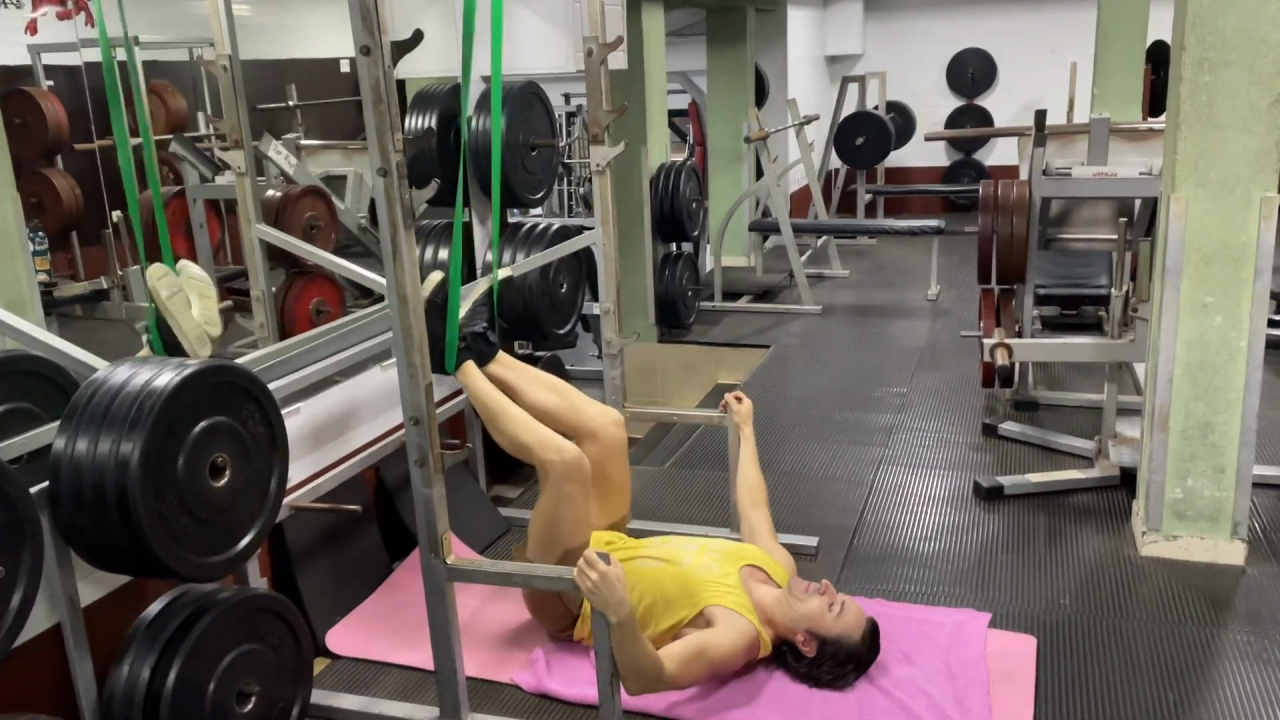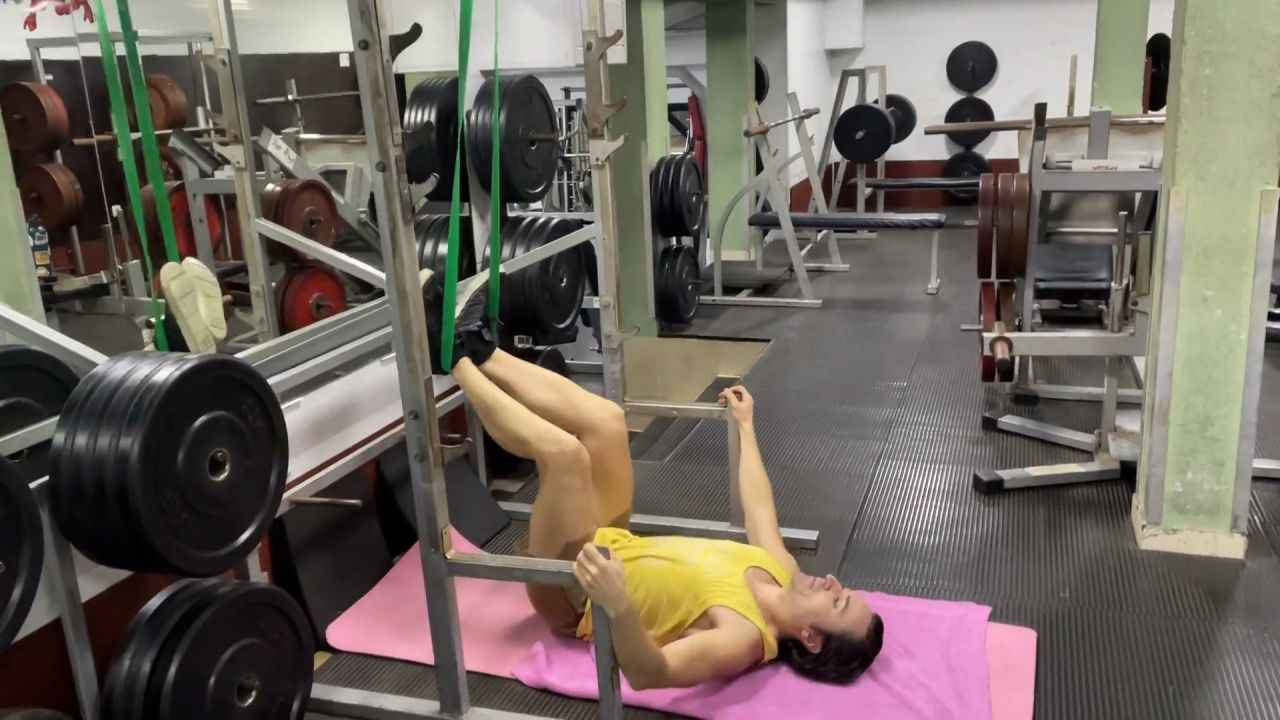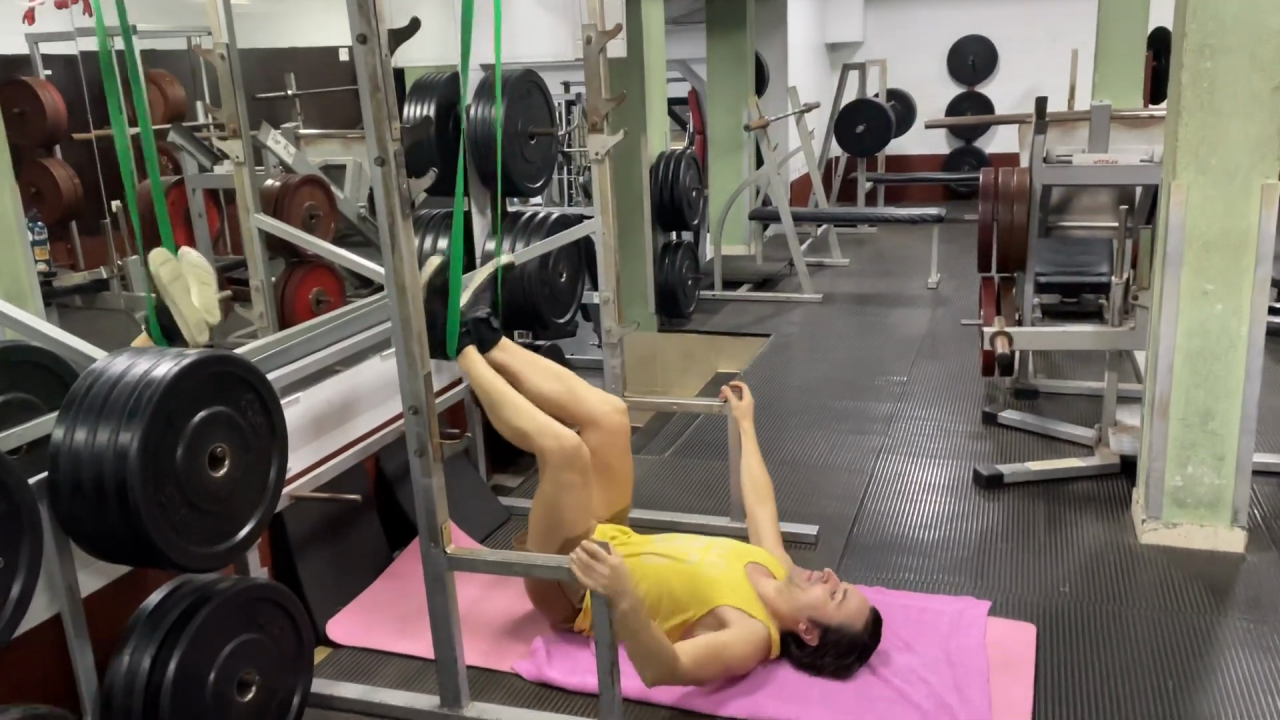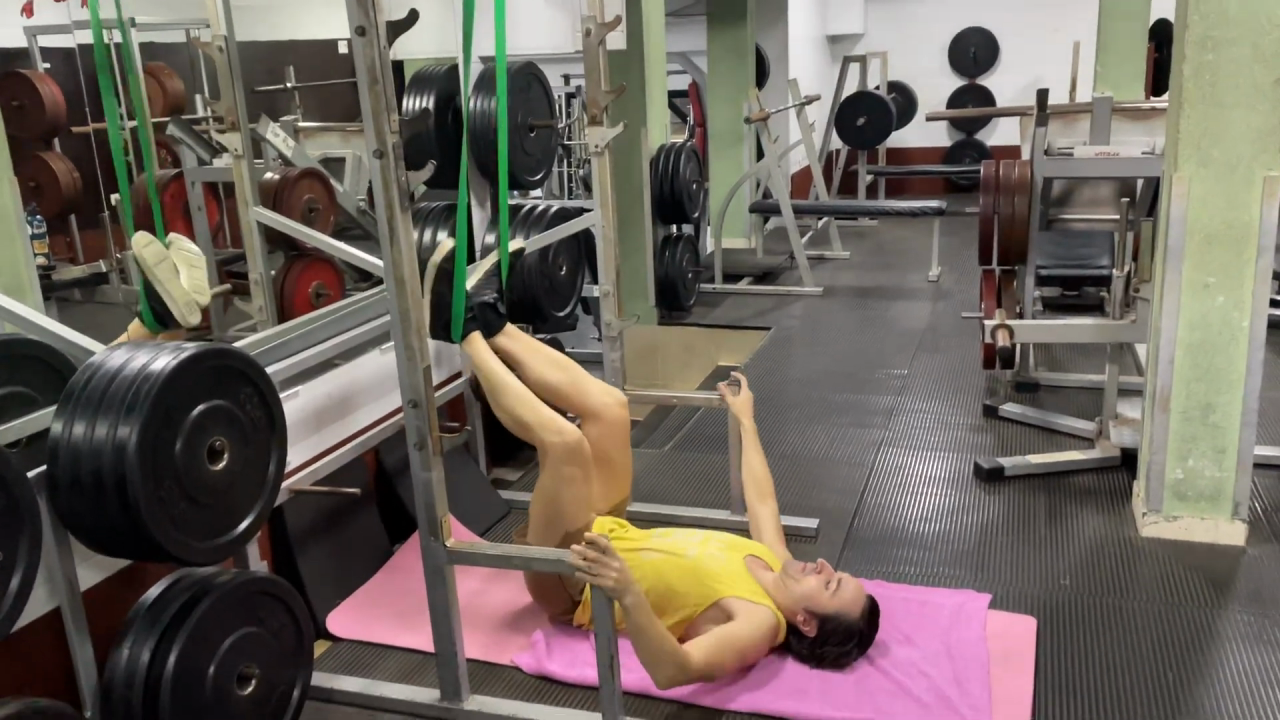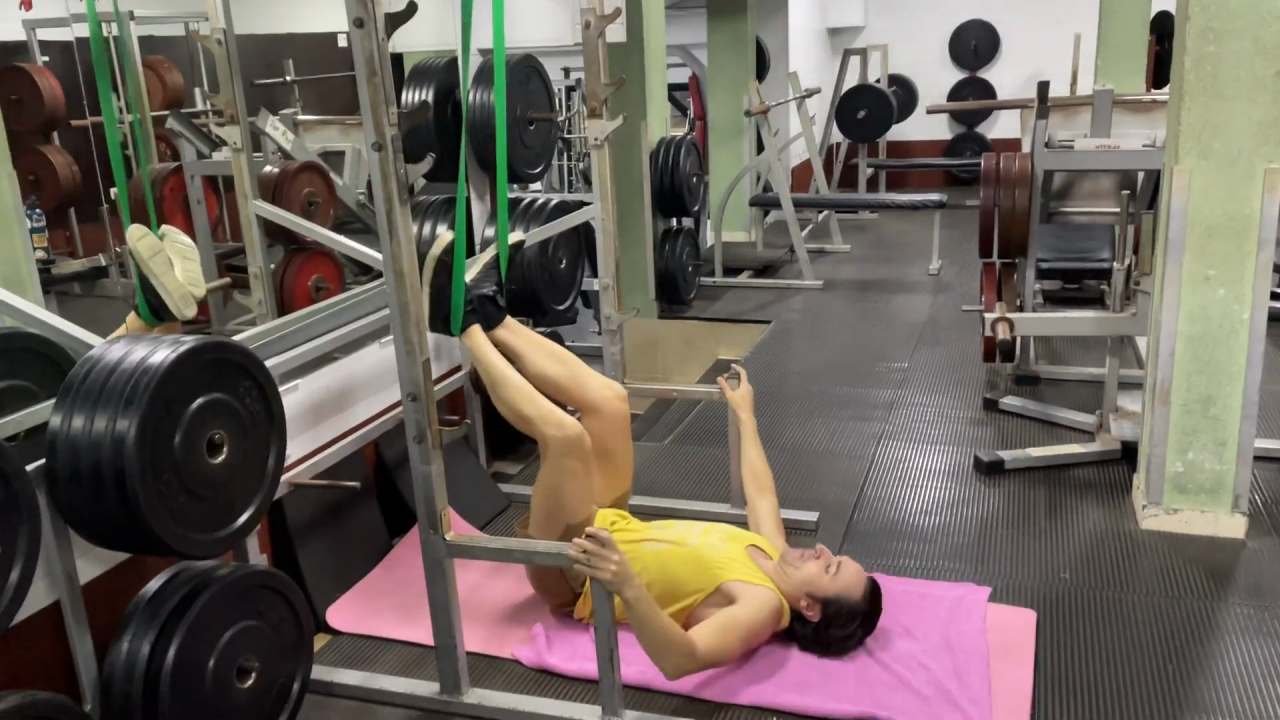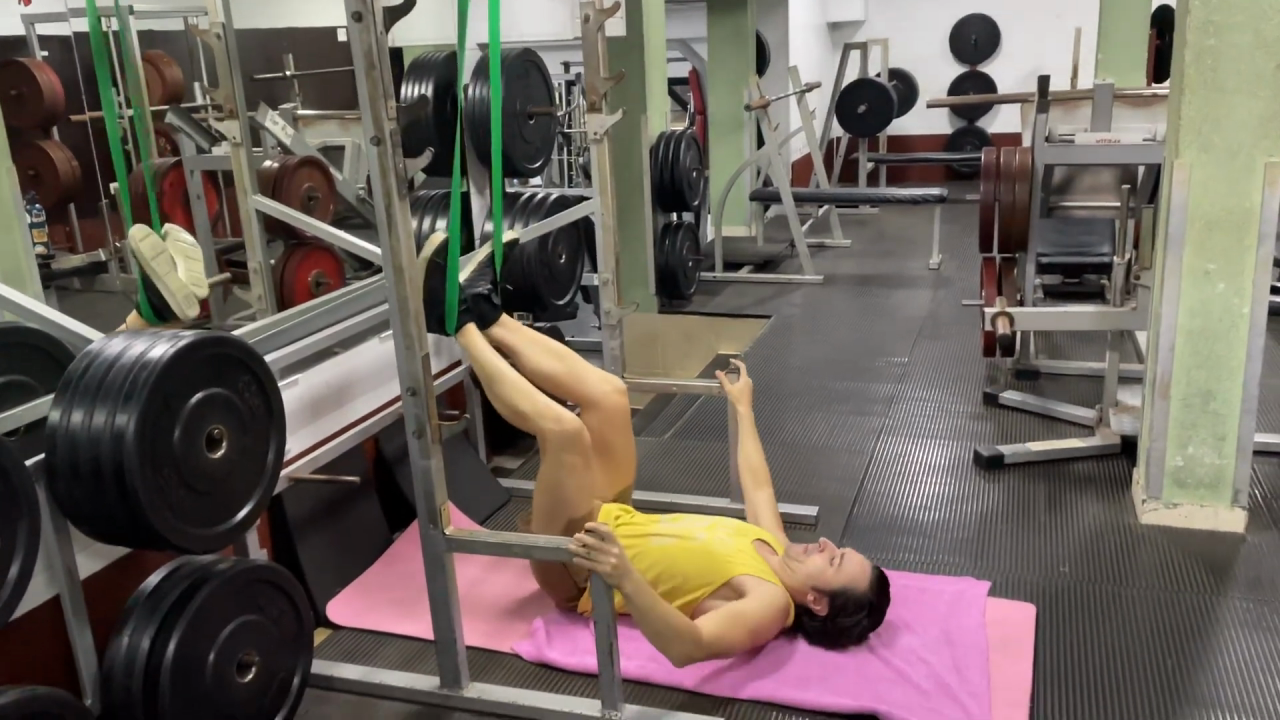
dt=0.1s
person 1, frame 1
left shoulder: (742, 634)
right shoulder: (777, 571)
left elbow: (645, 679)
right elbow: (755, 510)
left wrist: (619, 613)
right wrist: (745, 430)
left hip: (569, 602)
right hip: (602, 549)
left knee: (563, 458)
right knee: (604, 426)
left ankle: (461, 360)
right ankle: (482, 353)
person 1, frame 2
left shoulder: (746, 635)
right shoulder: (780, 570)
left elbow: (648, 674)
right elbow: (760, 507)
left wrist: (619, 607)
right wrist: (746, 427)
left hip: (572, 596)
right hip: (605, 545)
left knee: (562, 451)
right knee: (605, 420)
left ankle: (458, 357)
right ankle: (478, 350)
person 1, frame 3
left shoulder: (754, 632)
right shoulder: (778, 573)
left elbow: (662, 669)
right elbow: (761, 506)
left wrist: (622, 598)
right wrist: (746, 425)
left hip: (574, 590)
right hip: (606, 544)
left knee: (562, 445)
right knee: (608, 414)
left ankle: (461, 344)
right ankle: (482, 338)
person 1, frame 4
left shoulder: (759, 622)
right shoulder: (776, 566)
left elbow: (672, 670)
right elbow: (763, 501)
left wrist: (628, 594)
right wrist: (746, 421)
left hip: (573, 582)
right hip: (605, 537)
left knee: (563, 440)
right knee: (609, 407)
left ankle: (467, 331)
right ankle: (489, 324)
person 1, frame 5
left shoulder: (764, 607)
right shoulder: (775, 558)
left elbow: (679, 660)
right elbow: (762, 494)
left wrist: (626, 587)
right wrist: (744, 414)
left hip: (573, 574)
right hip: (607, 528)
left knee: (564, 433)
right knee: (609, 400)
left ankle: (466, 323)
right ankle: (489, 316)
person 1, frame 6
left shoulder: (770, 603)
right shoulder: (778, 553)
left elbow: (686, 646)
right elbow: (759, 488)
left wrist: (626, 580)
right wrist: (743, 407)
left hip: (577, 568)
right hip: (610, 522)
left knee: (562, 428)
right knee: (608, 394)
left ankle: (461, 321)
right ankle: (484, 314)
